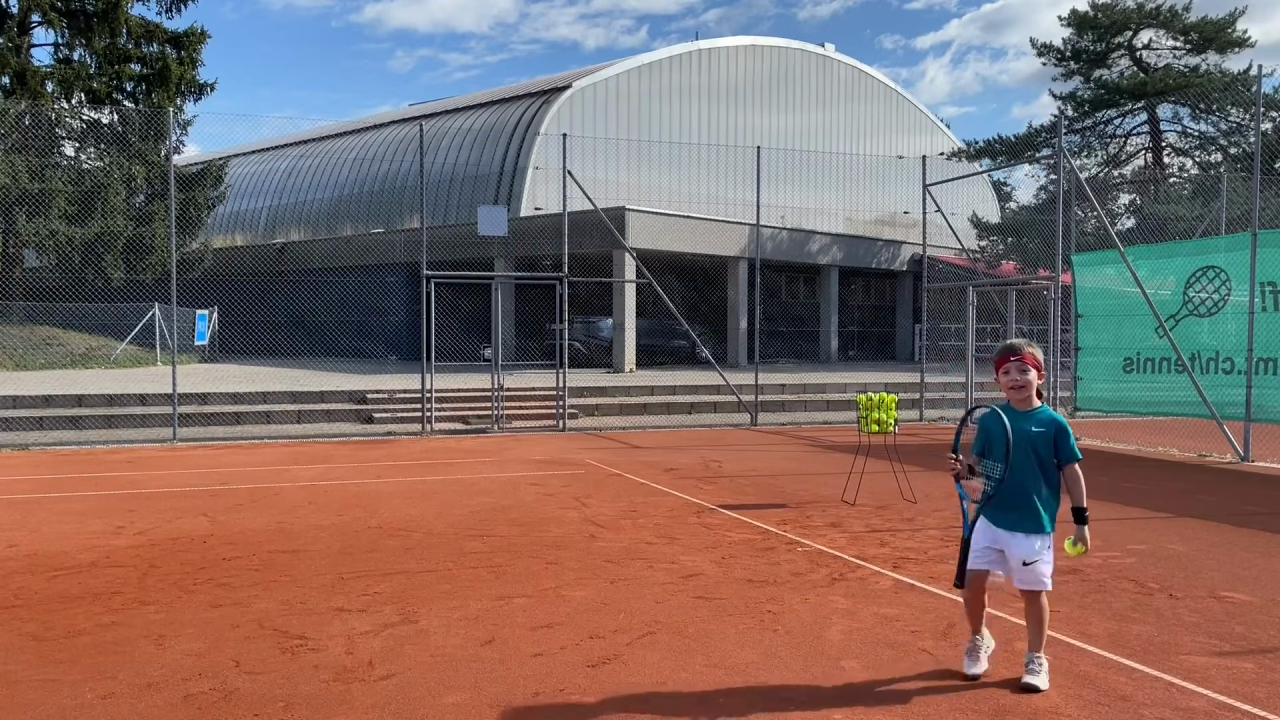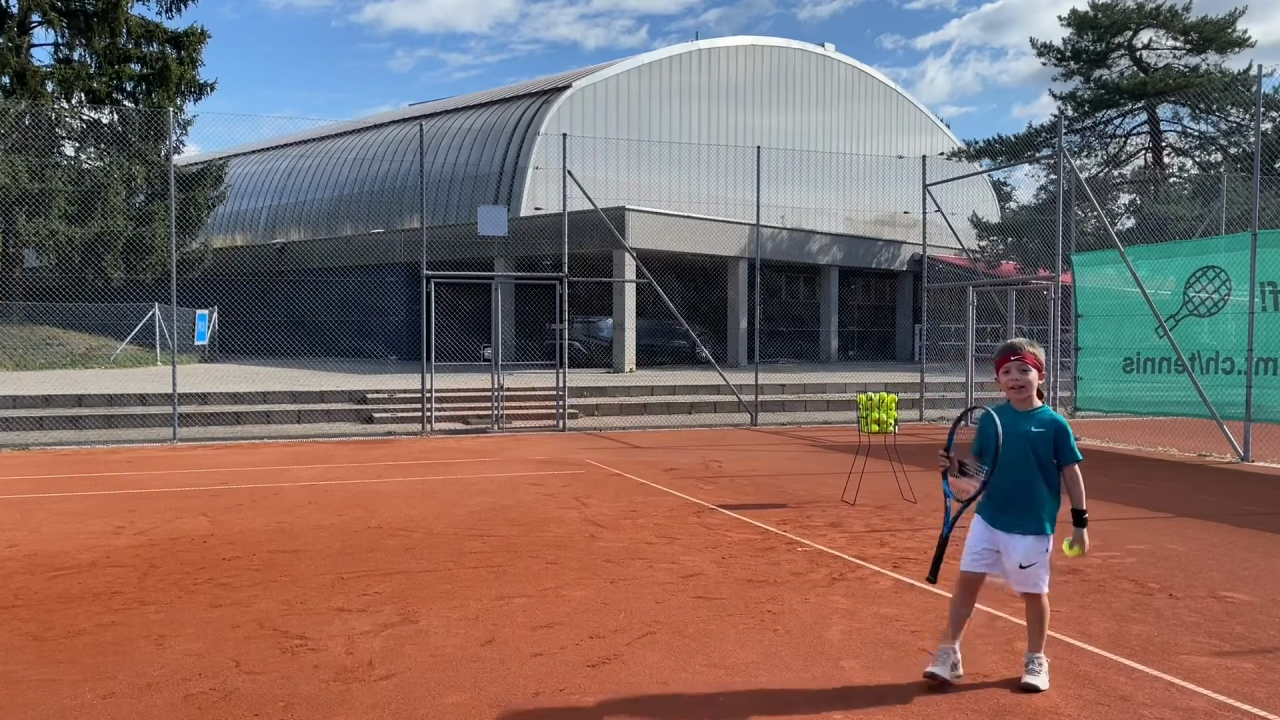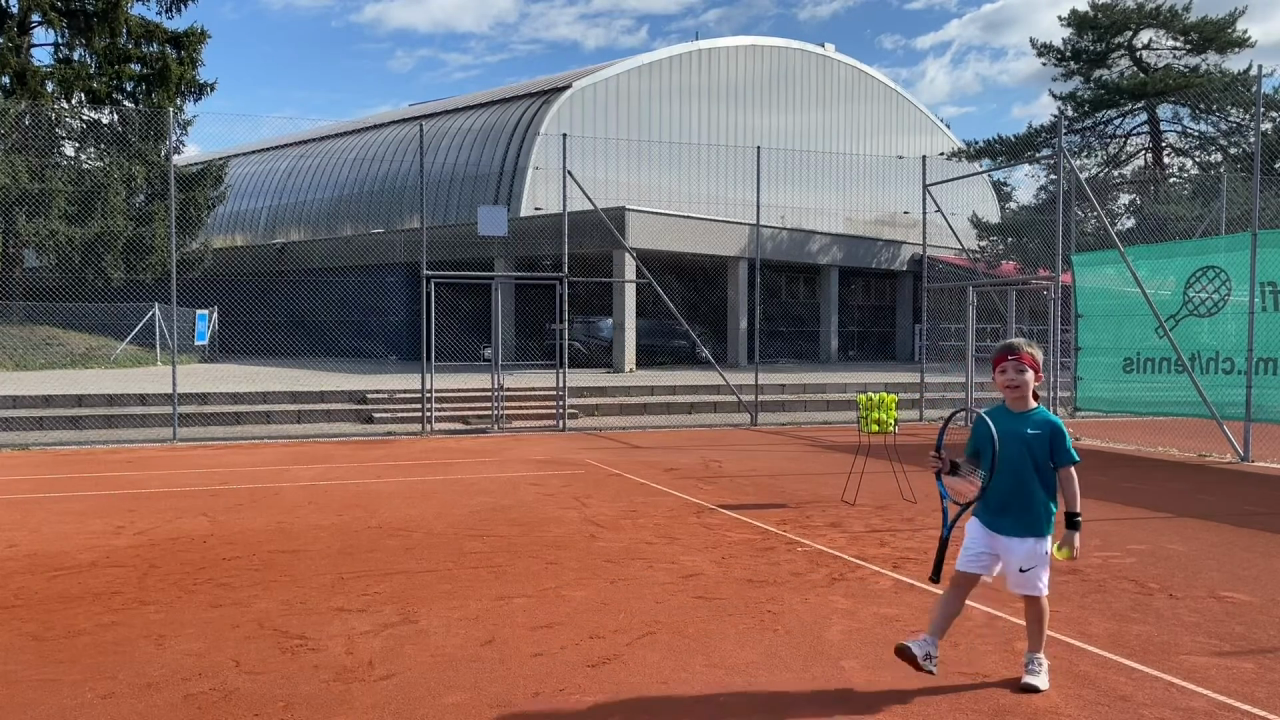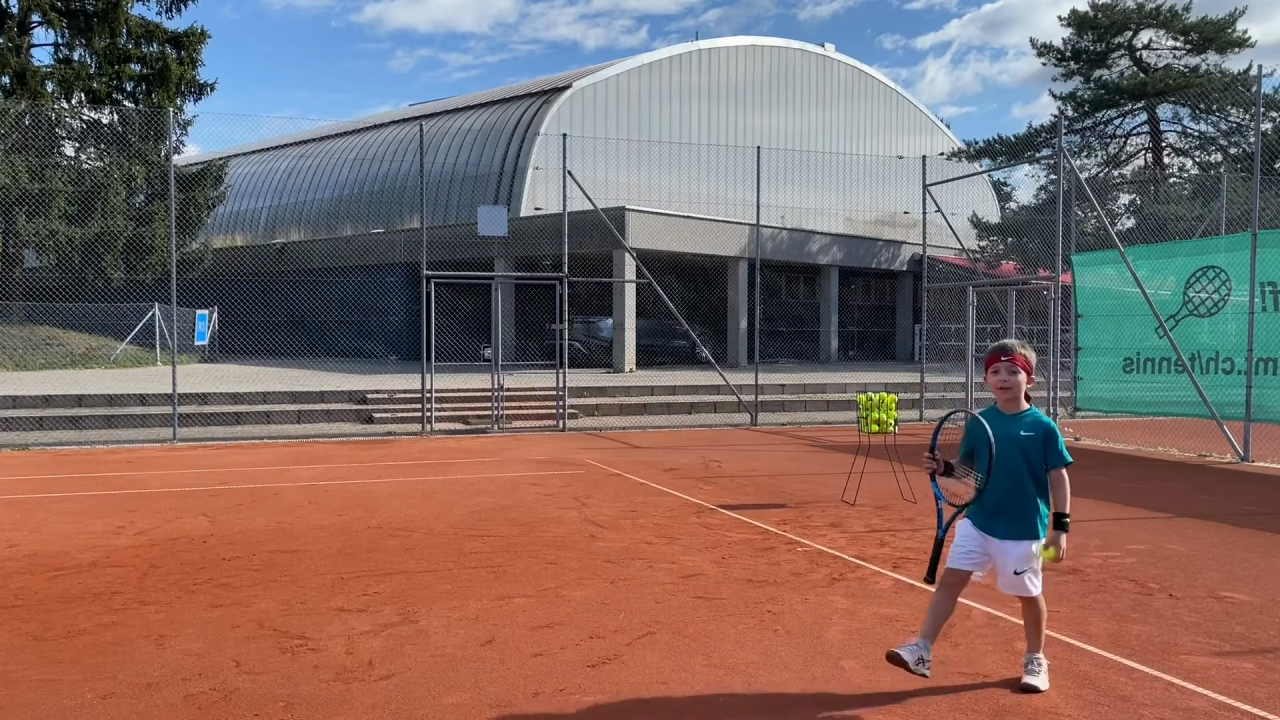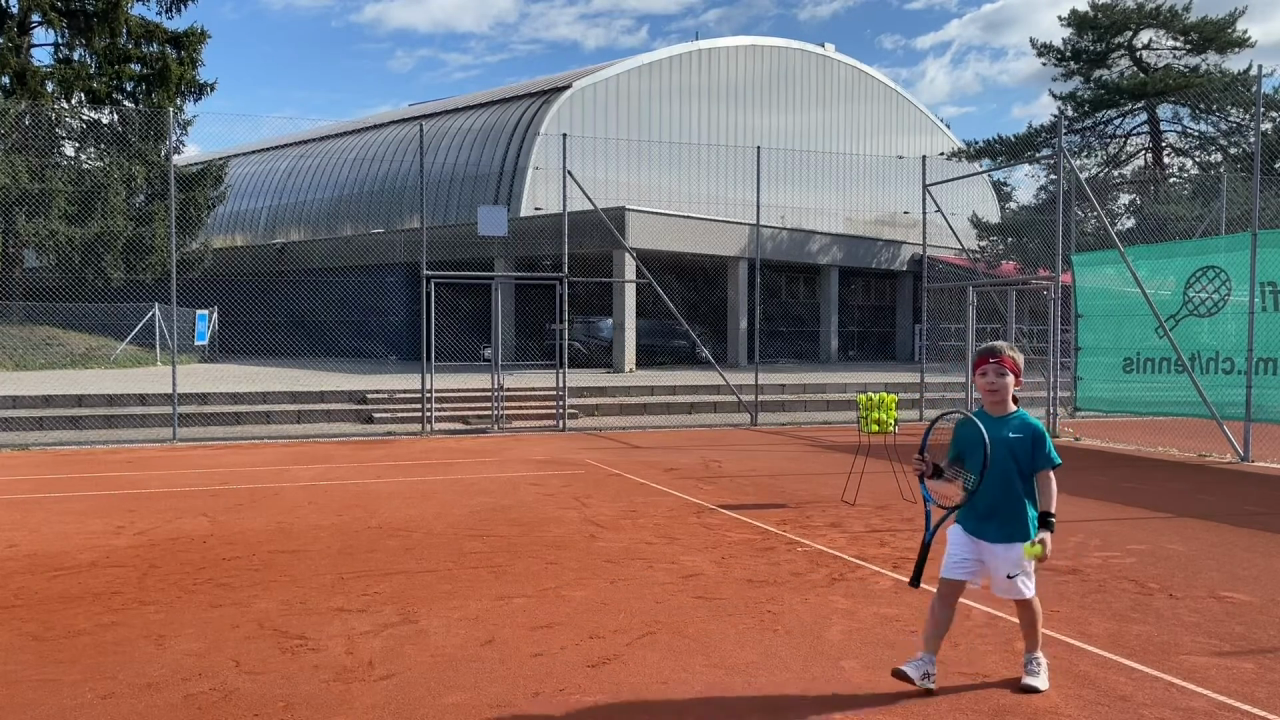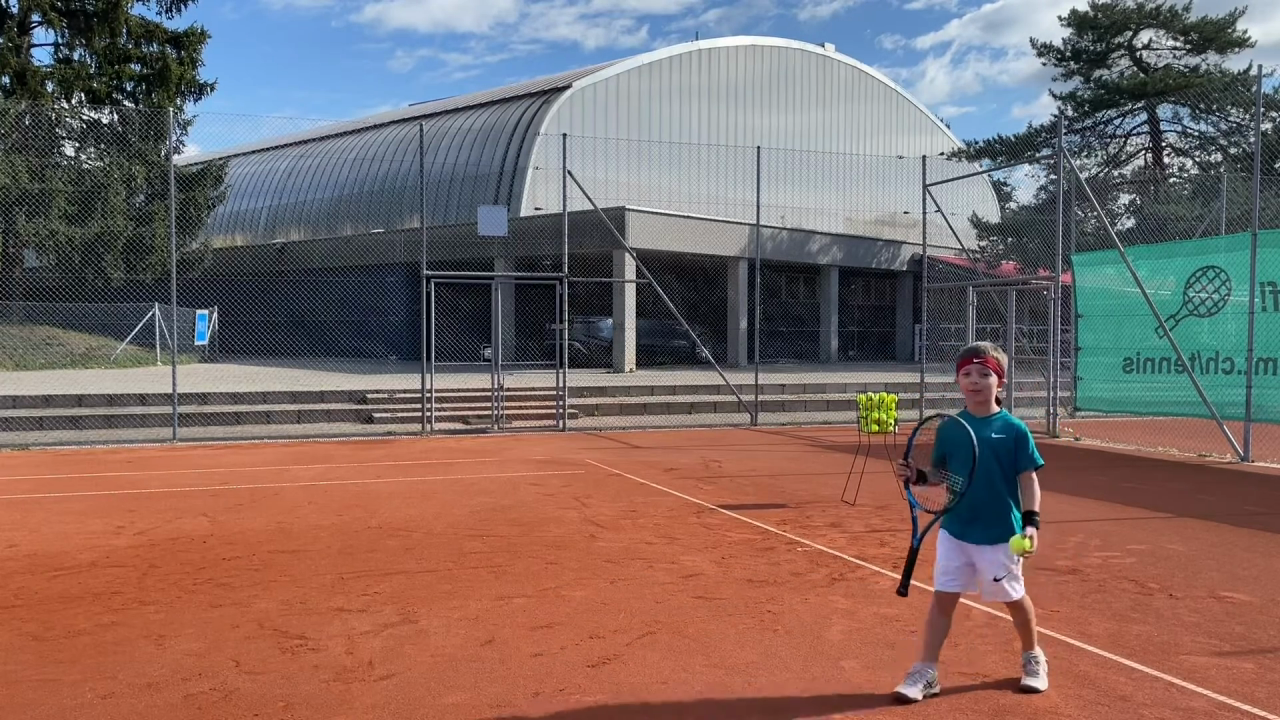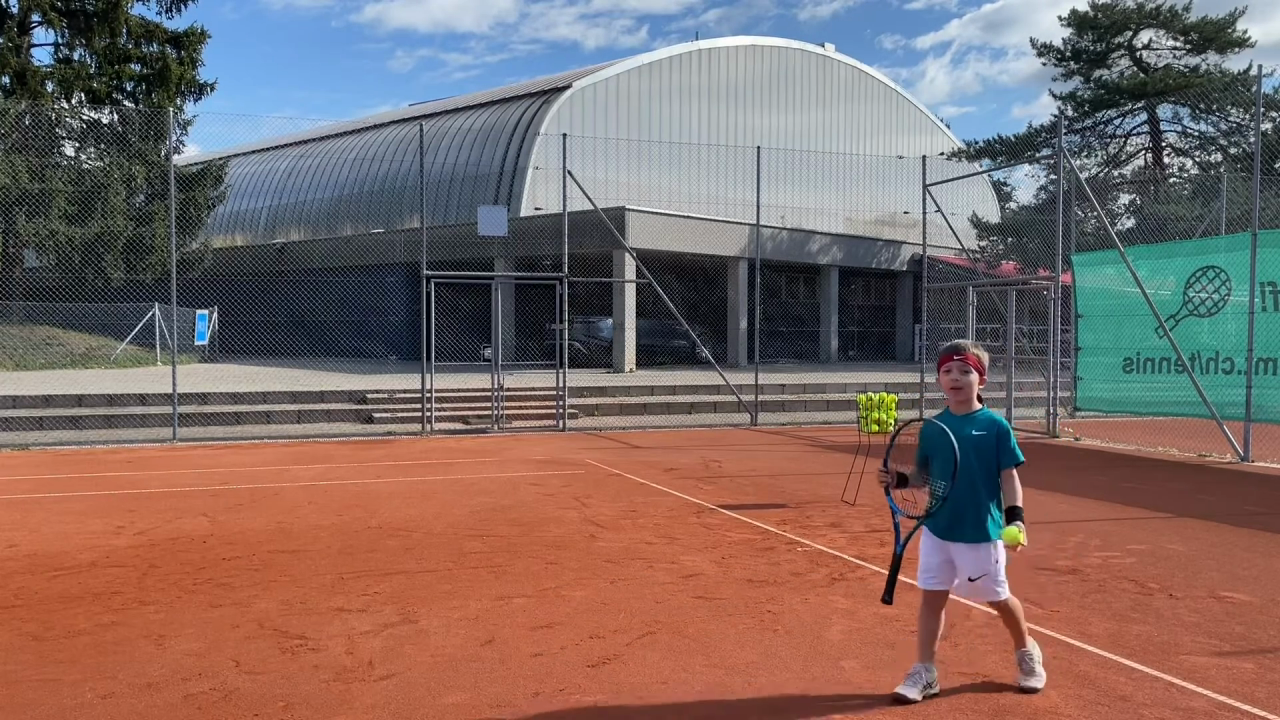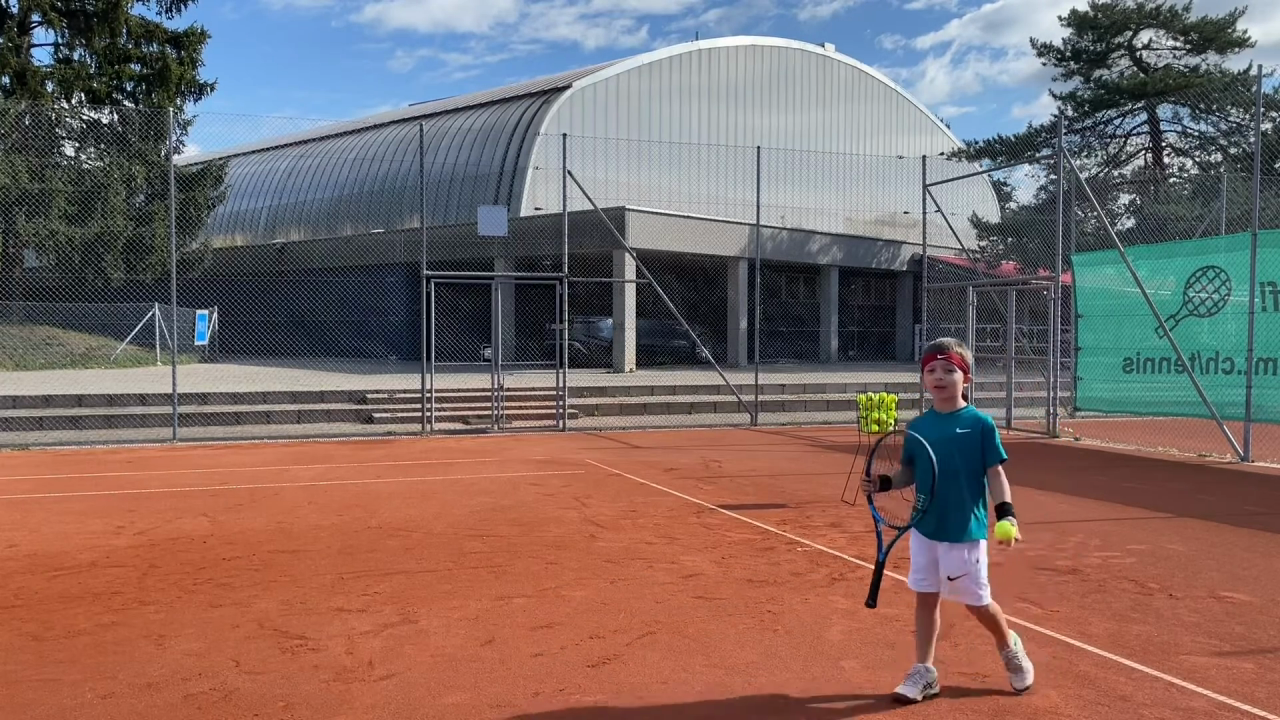
dt=0.1s
person 1, frame 1
left shoulder: (1054, 423)
left elbow: (1071, 472)
left wrist: (1081, 520)
right wrist: (962, 469)
left hip: (1036, 523)
right hip: (991, 517)
left knee: (1033, 592)
right knee: (973, 582)
left ankle: (1035, 660)
right ankle: (978, 639)
person 1, frame 2
left shoulder: (1054, 424)
right shoulder: (992, 419)
left elbow: (1070, 473)
left wrist: (1080, 521)
right wrist: (958, 467)
left hip: (1033, 525)
right hip: (989, 517)
left knee: (1033, 593)
right knee: (966, 580)
left ankle: (1035, 661)
right ankle: (950, 655)
person 1, frame 3
left shoulder: (1051, 425)
right shoulder: (987, 420)
left elbow: (1067, 475)
left wrist: (1073, 524)
right wrist: (950, 467)
left hip: (1031, 527)
right hip: (985, 520)
left knee: (1032, 594)
right knee: (960, 581)
left ankle: (1035, 661)
right ankle: (928, 647)
person 1, frame 4
left shoulder: (1043, 427)
right shoulder: (979, 421)
left elbow: (1058, 477)
left wrist: (1059, 526)
right wrist: (943, 469)
left hip: (1024, 529)
right hip: (977, 521)
left knee: (1029, 594)
right knee: (950, 579)
left ankle: (1035, 660)
right ankle: (920, 650)
person 1, frame 5
left shoulder: (1031, 429)
left elbow: (1046, 479)
left wrist: (1046, 525)
right wrist: (933, 471)
left hip: (1014, 531)
right hip: (967, 525)
left knee: (1023, 597)
right knee: (947, 589)
left ankle: (1034, 660)
right ankle: (925, 663)
person 1, frame 6
left shoulder: (1014, 429)
left elbow: (1027, 480)
left wrist: (1031, 522)
right wrist: (917, 477)
left hip: (999, 533)
right hip: (954, 530)
left knee: (1013, 597)
right knee: (942, 598)
left ankle: (1032, 657)
right ankle: (925, 672)
person 1, frame 7
left shoulder: (996, 426)
left elbow: (1009, 478)
left wrist: (1015, 518)
left hip: (982, 531)
right hip: (937, 529)
left knee: (998, 598)
right knee: (931, 598)
left ankle: (1026, 652)
right ankle: (924, 672)
person 1, frame 8
left shoulder: (981, 424)
right shoulder: (917, 426)
left elbow: (995, 474)
left wrist: (1005, 512)
left hip: (965, 531)
right hip: (924, 528)
left knee: (976, 601)
right knee: (925, 598)
left ankle: (1008, 644)
right ankle: (924, 671)
